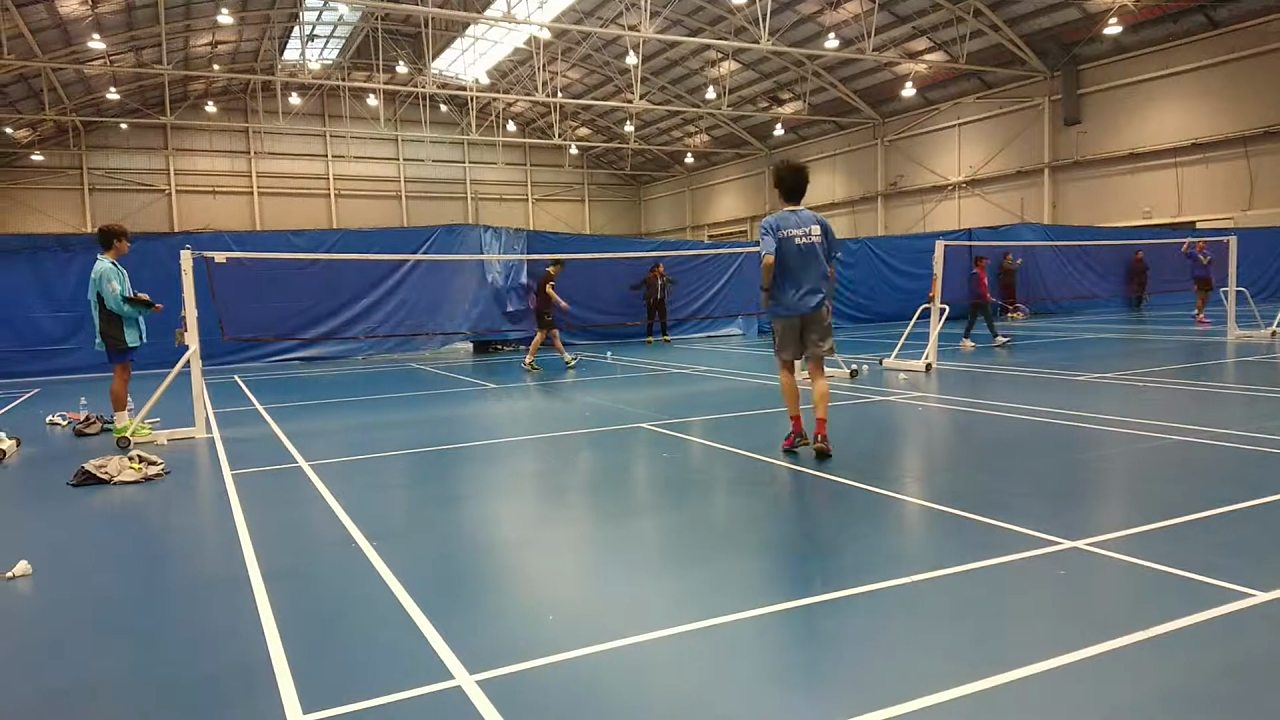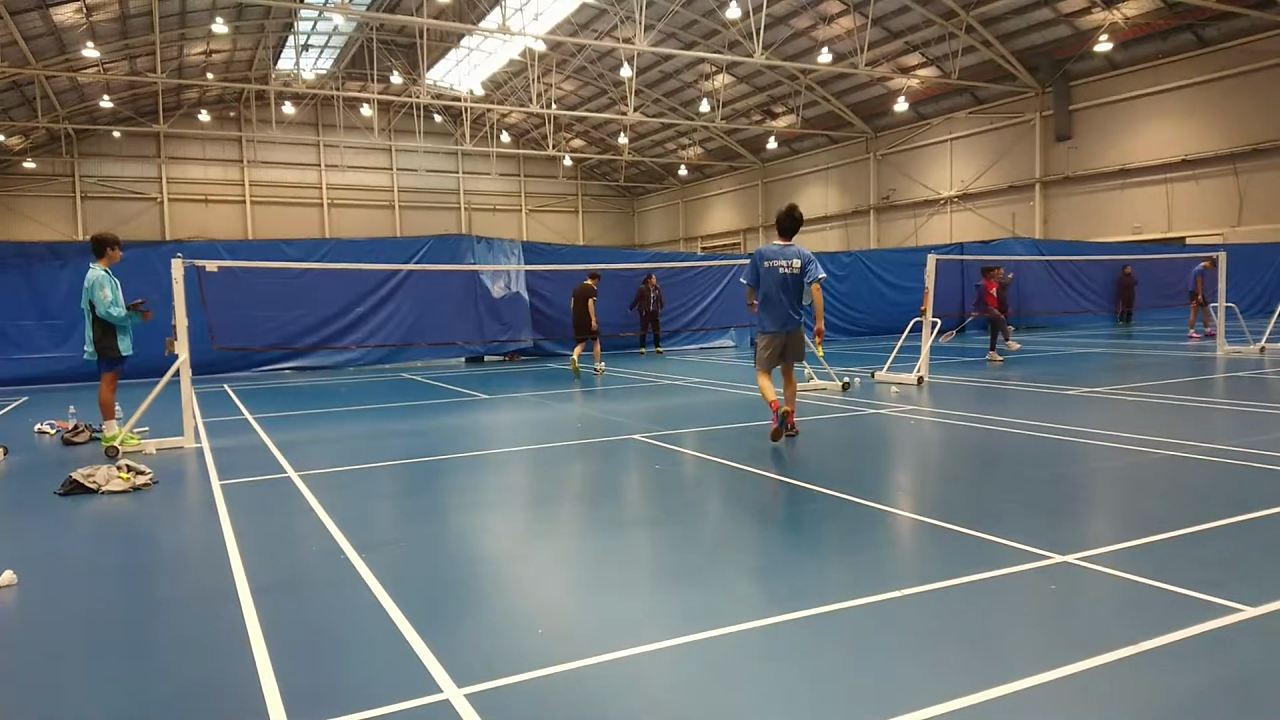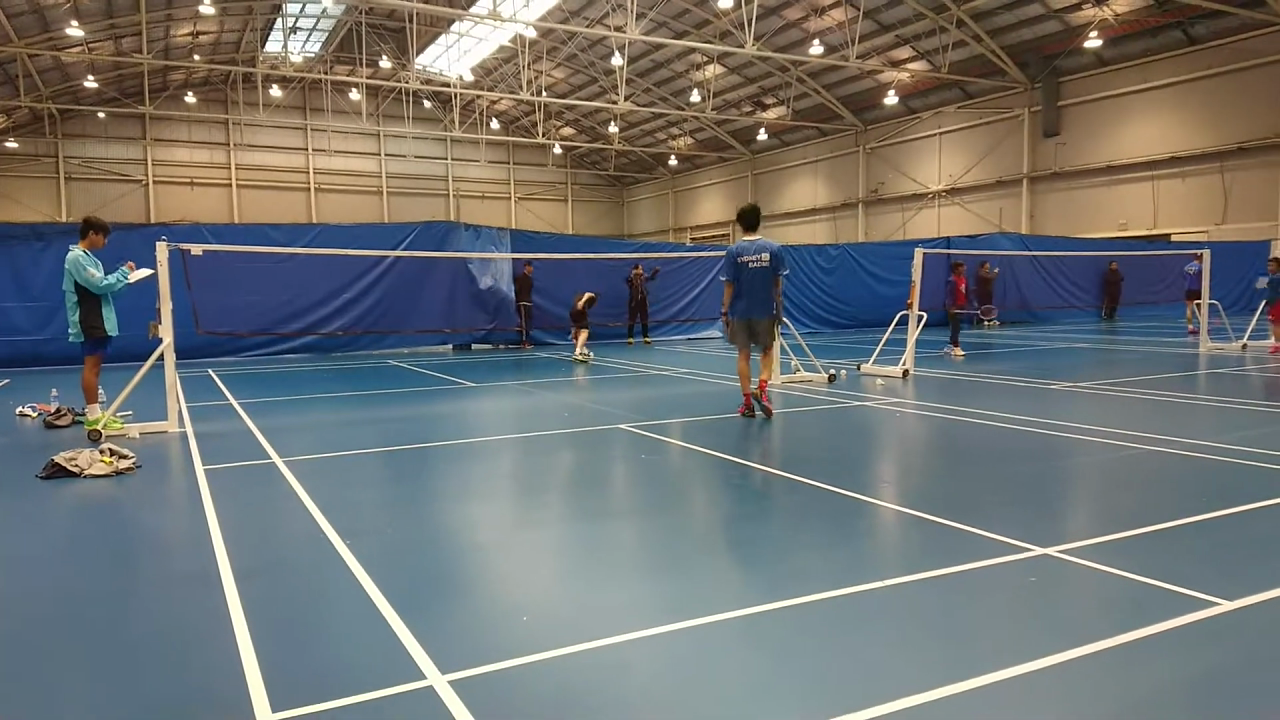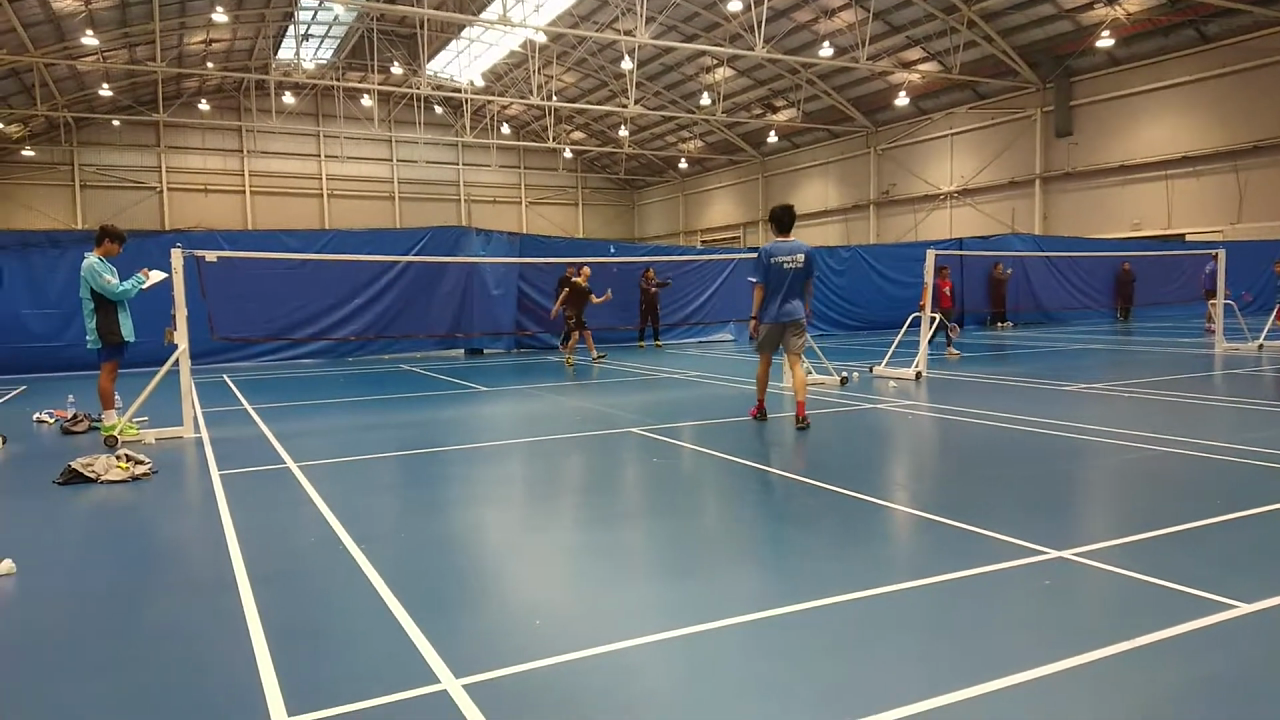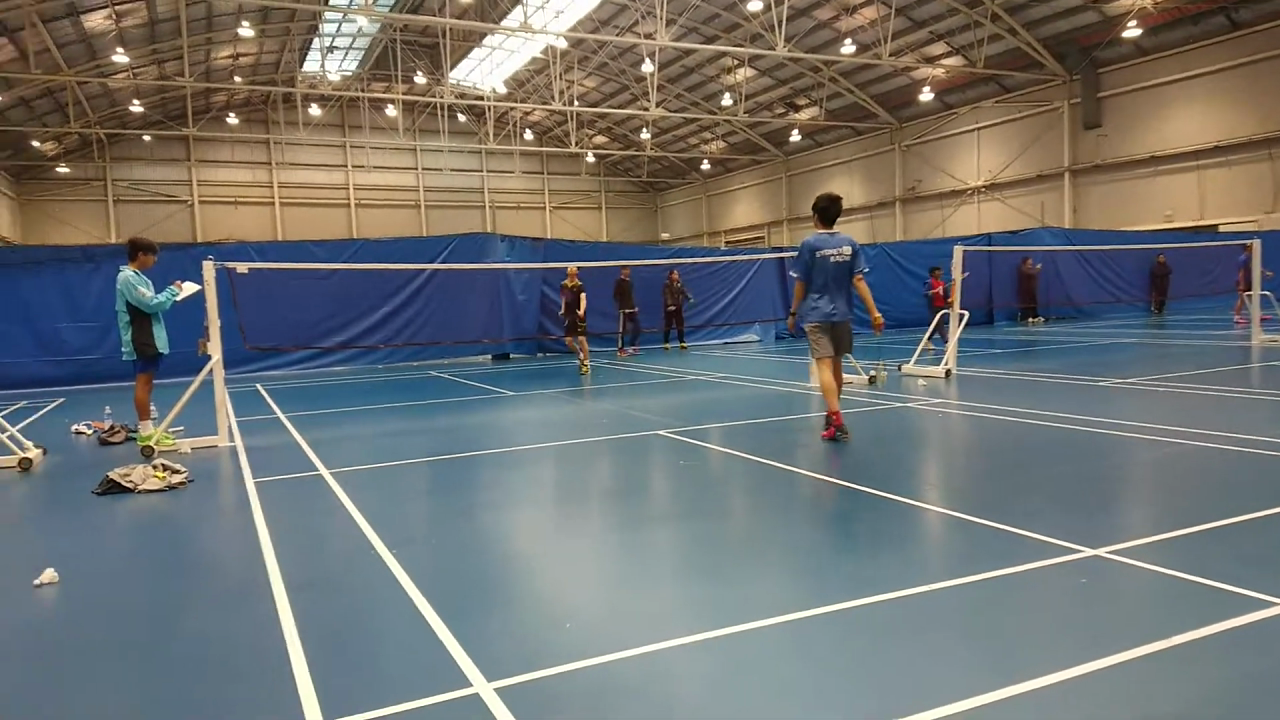
dt=0.7s
person 1, frame 1
left shoulder: (771, 224)
right shoulder: (820, 222)
left elbow: (768, 261)
right elbow: (831, 269)
left wrist: (766, 290)
right wrist: (826, 294)
left hip: (785, 309)
right hip: (817, 307)
left knee: (787, 369)
right knee: (817, 370)
left ankle: (796, 429)
right ankle: (821, 434)
person 1, frame 2
left shoulder: (761, 254)
right shoulder: (805, 256)
left elbow: (750, 289)
right elbow: (816, 288)
left wrist: (752, 303)
right wrist: (820, 322)
left hip: (768, 326)
right hip: (793, 325)
left knee: (763, 375)
right knee: (787, 372)
left ankle: (778, 410)
right ankle: (790, 422)
person 1, frame 3
left shoulder: (733, 251)
right shoulder: (773, 249)
left elbow: (729, 286)
right elbow: (778, 283)
left wrist: (724, 311)
right wrist: (778, 310)
left hip: (739, 312)
right hip: (765, 311)
left knee: (744, 354)
right knee: (767, 350)
left ankle: (747, 403)
right ankle: (762, 390)
person 1, frame 4
left shoulder: (767, 251)
right shoulder: (805, 250)
left elbow: (760, 287)
right elbow: (808, 285)
left wrist: (753, 316)
right wrist: (806, 307)
left hip: (771, 316)
right hip: (796, 315)
left knee: (765, 361)
right knee: (796, 361)
left ankle: (760, 407)
right ankle: (801, 413)
person 1, frame 5
left shoulder: (809, 244)
right shoulder: (850, 244)
left elbow: (801, 283)
right elbow: (858, 281)
left wrist: (793, 312)
right wrist: (874, 312)
left hip: (818, 316)
right hip: (842, 315)
left knee: (825, 367)
right knee: (837, 365)
left ankle: (837, 423)
right ankle: (832, 415)
person 2, frame 1
left shoulder: (112, 267)
right shoulder: (106, 269)
right elbow: (116, 304)
left wrist: (137, 298)
right wrist: (145, 308)
left hip: (123, 330)
right hip: (116, 332)
left knee: (124, 375)
right knee: (120, 375)
left ankle: (124, 420)
right ankle: (121, 424)
person 2, frame 2
left shoulder: (103, 275)
right shoulder: (99, 277)
right elbow: (106, 311)
left wrist: (130, 308)
right wrist: (136, 315)
left hip: (113, 339)
right hip: (107, 340)
left knee: (111, 383)
right knee: (108, 383)
left ankle: (112, 429)
right ankle: (110, 433)
person 2, frame 3
left shoulder: (86, 257)
right shoulder: (77, 258)
right elbow: (99, 285)
left wrist: (122, 277)
right wrist: (124, 272)
left hip: (97, 321)
right hip: (90, 323)
left knee: (94, 367)
right knee: (91, 367)
left ankle: (95, 413)
right ankle: (93, 417)
person 2, frame 4
left shoulder: (101, 264)
right shoulder: (93, 265)
left elbow: (114, 292)
right elbow: (116, 292)
left wrist: (136, 284)
right wrist: (139, 278)
left hip: (113, 327)
right hip: (107, 329)
left knee: (111, 373)
right knee: (108, 373)
left ankle: (112, 419)
right ankle: (109, 423)
person 2, frame 5
left shoulder: (136, 277)
right shoulder: (128, 278)
left elbow: (149, 304)
right elbow: (151, 304)
left wrist: (171, 295)
right wrist: (173, 290)
left hip: (149, 338)
right hip: (142, 340)
left knee: (146, 384)
right knee: (143, 384)
left ankle: (148, 429)
right ankle: (146, 433)
